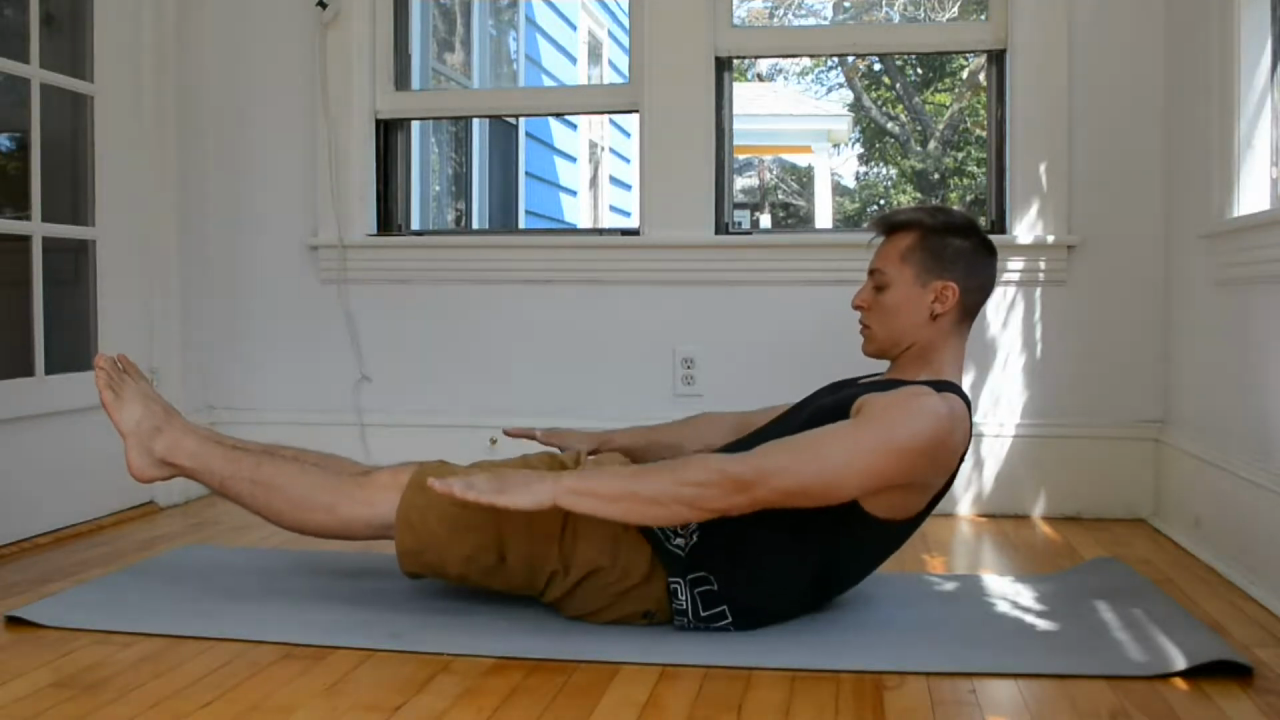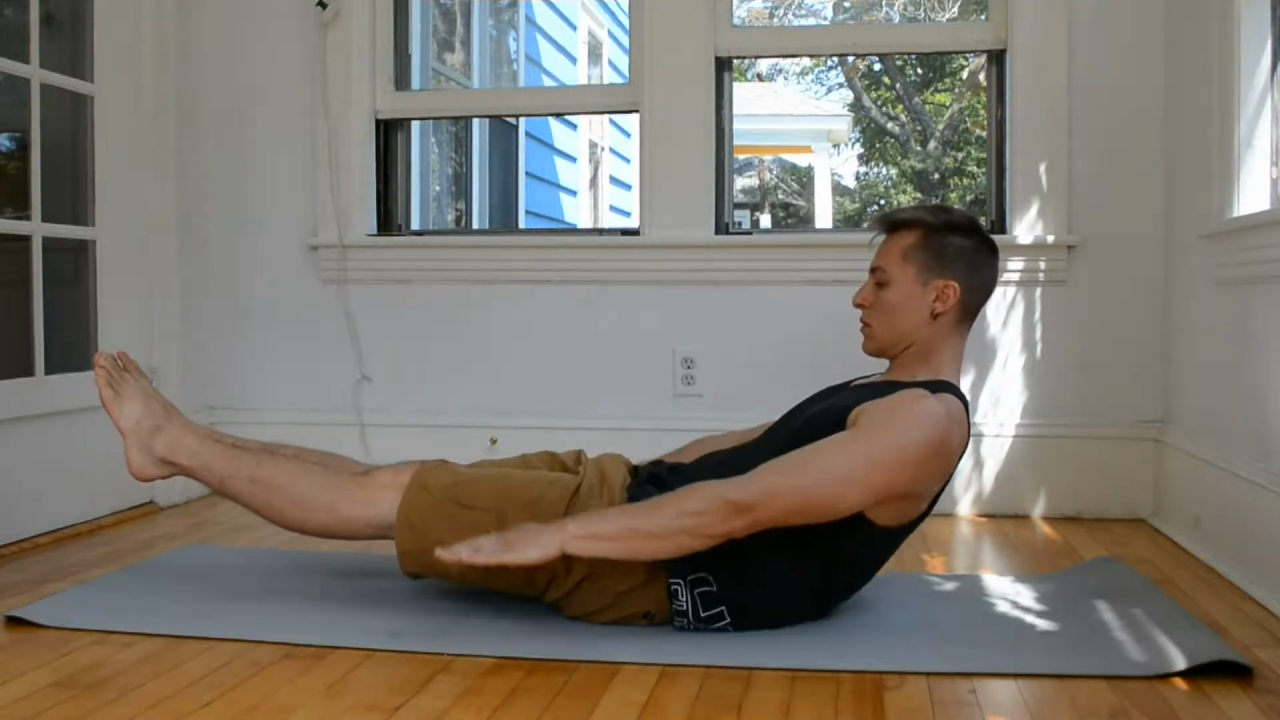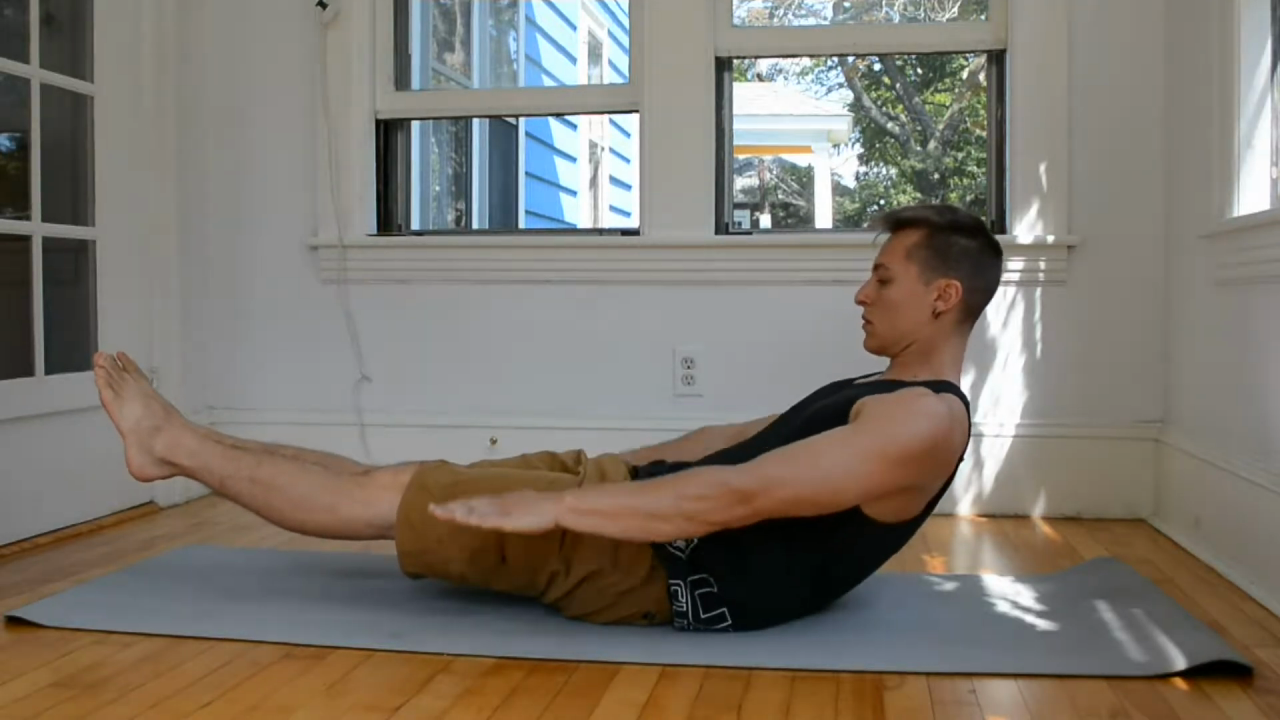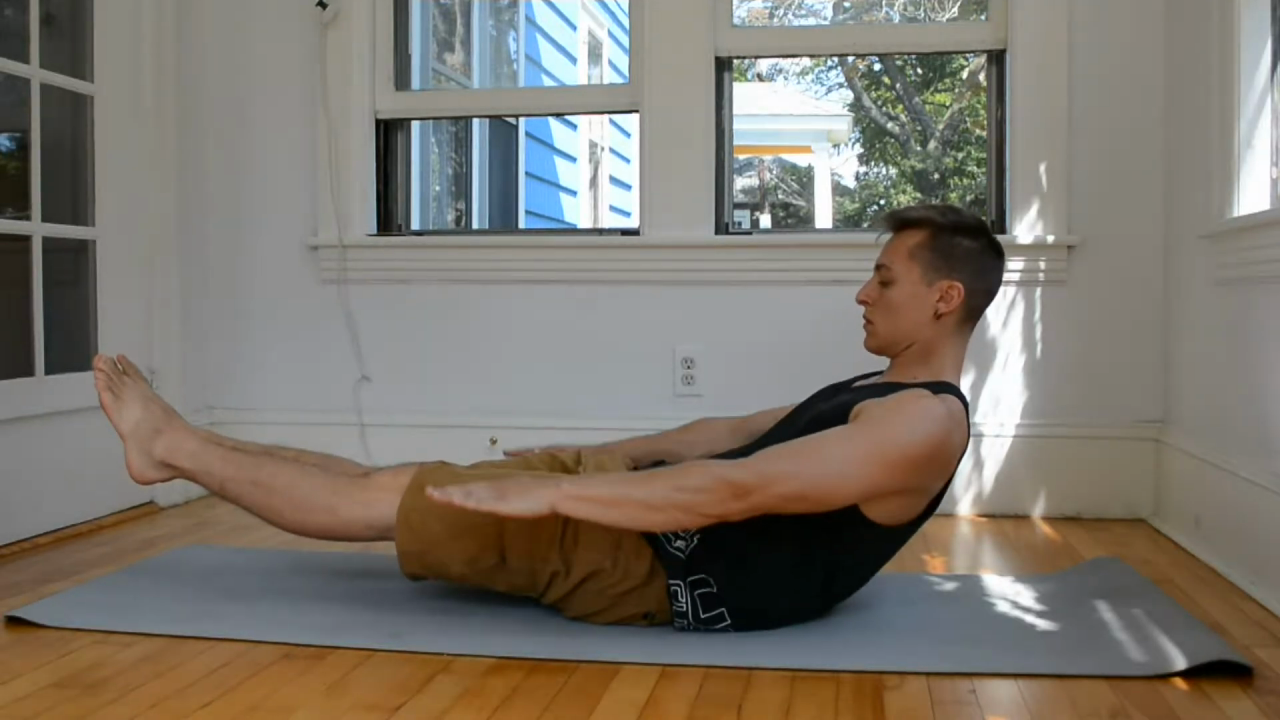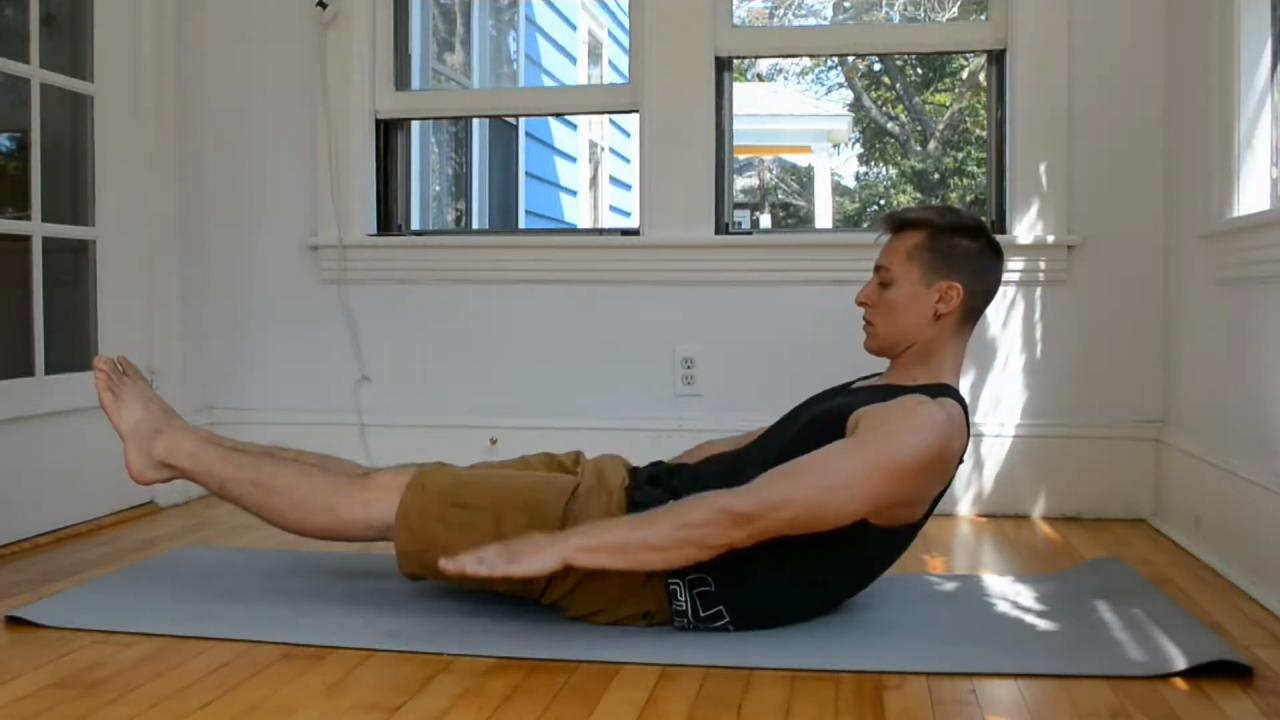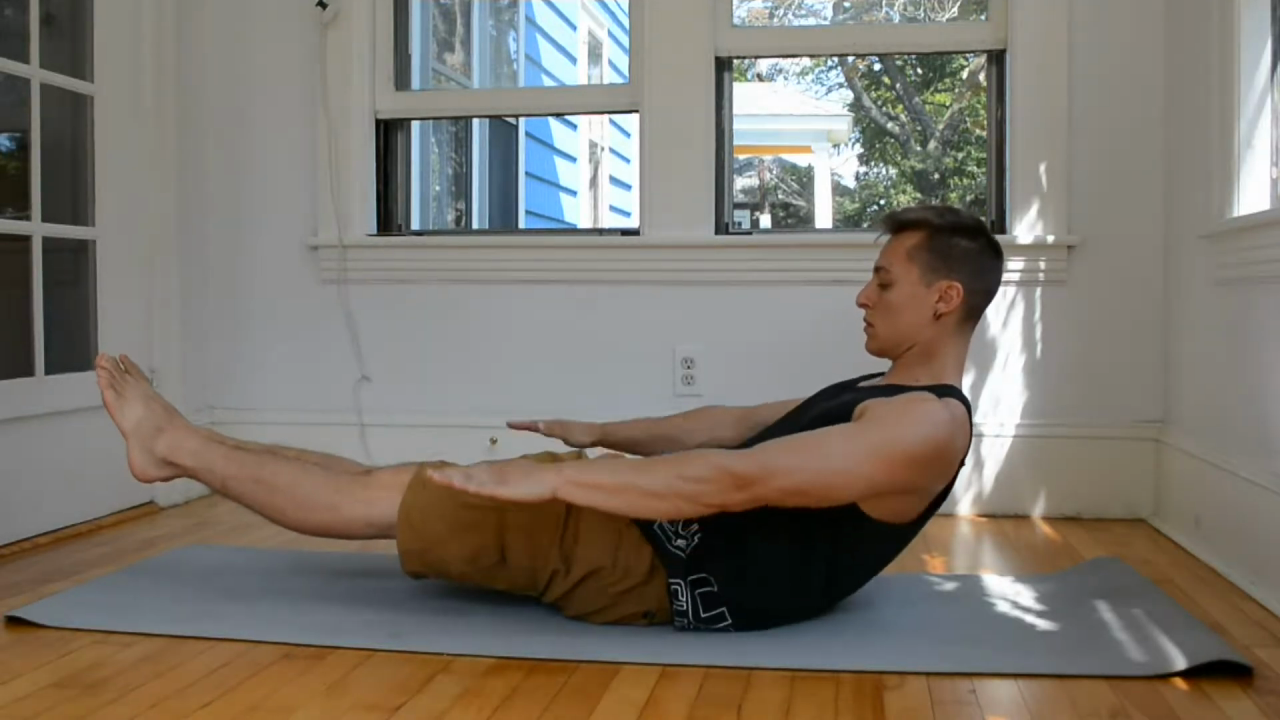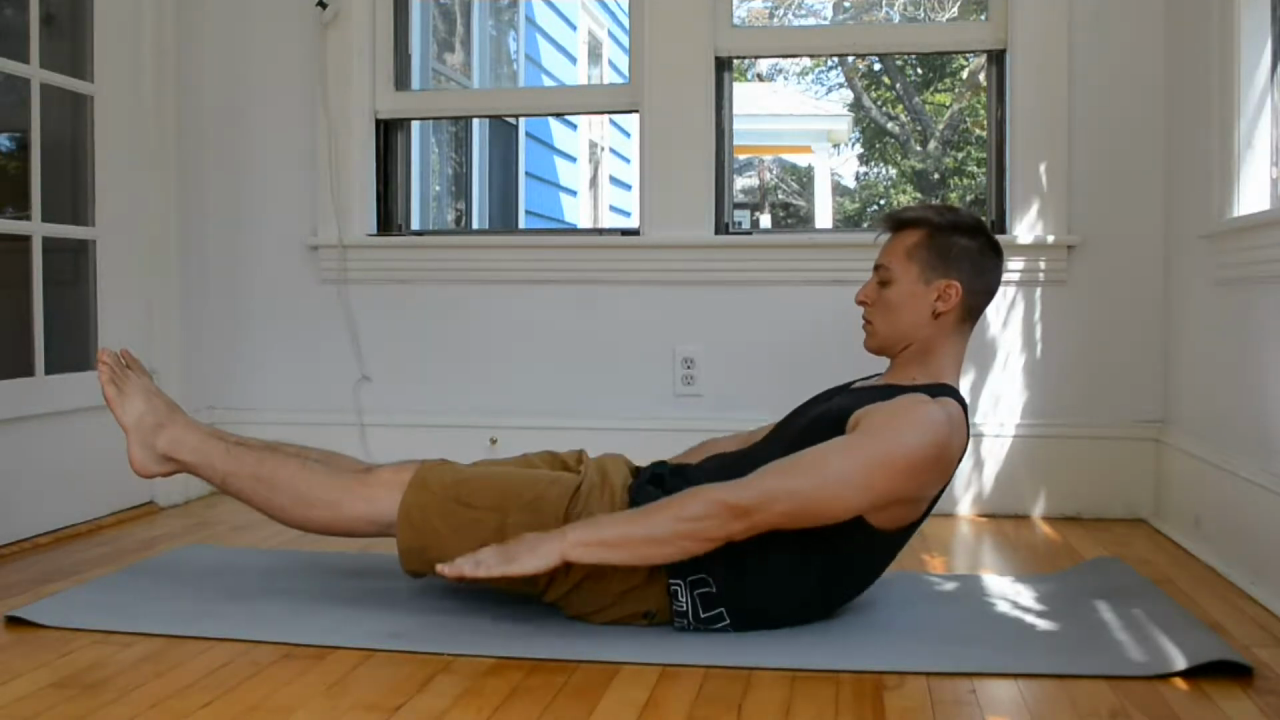
dt=0.2s
person 1, frame 1
left shoulder: (923, 422)
right shoulder: (891, 397)
left elbow: (734, 485)
left wrist: (551, 489)
right wrist: (598, 443)
left hip: (662, 561)
right hip: (647, 512)
left knee: (386, 499)
right knee: (395, 488)
left ankle: (175, 444)
right ankle: (179, 447)
person 1, frame 2
left shoulder: (923, 425)
right shoulder: (891, 399)
left elbow: (739, 506)
left wrist: (554, 535)
right wrist: (570, 509)
left hip: (663, 573)
right hip: (636, 490)
left knee: (384, 499)
right knee: (398, 487)
left ankle: (175, 442)
right ankle: (180, 445)
person 1, frame 3
left shoulder: (922, 424)
right shoulder: (891, 395)
left elbow: (735, 497)
left wrist: (546, 507)
right wrist: (578, 477)
left hip: (659, 562)
right hip: (645, 500)
left knee: (383, 496)
right knee: (397, 488)
left ankle: (174, 440)
right ankle: (179, 443)
person 1, frame 4
left shoulder: (922, 426)
right shoulder: (890, 395)
left elbow: (736, 490)
left wrist: (552, 496)
right wrist: (595, 455)
left hip: (667, 569)
right hip: (641, 500)
left knee: (380, 500)
right knee: (394, 488)
left ankle: (173, 444)
right ankle: (179, 448)
person 1, frame 5
left shoulder: (922, 433)
right shoulder: (892, 399)
left elbow: (741, 514)
left wrist: (555, 545)
right wrist: (577, 471)
left hip: (652, 566)
right hip: (640, 498)
left knee: (381, 500)
right knee: (395, 487)
left ankle: (174, 446)
right ankle: (178, 447)
person 1, frame 6
left shoulder: (924, 430)
right shoulder: (892, 396)
left elbow: (733, 483)
right elbow: (736, 426)
left wrist: (551, 480)
right wrist: (602, 434)
left hip: (657, 560)
right hip: (653, 517)
left knee: (385, 498)
right knee: (395, 489)
left ankle: (174, 443)
right ankle: (180, 448)
person 1, frame 7
left shoulder: (922, 430)
right shoulder: (893, 398)
left elbow: (737, 509)
left wrist: (552, 542)
right wrist: (584, 489)
left hip: (657, 566)
right hip: (639, 492)
left knee: (385, 494)
right knee: (400, 487)
left ankle: (176, 437)
right ankle: (180, 442)
